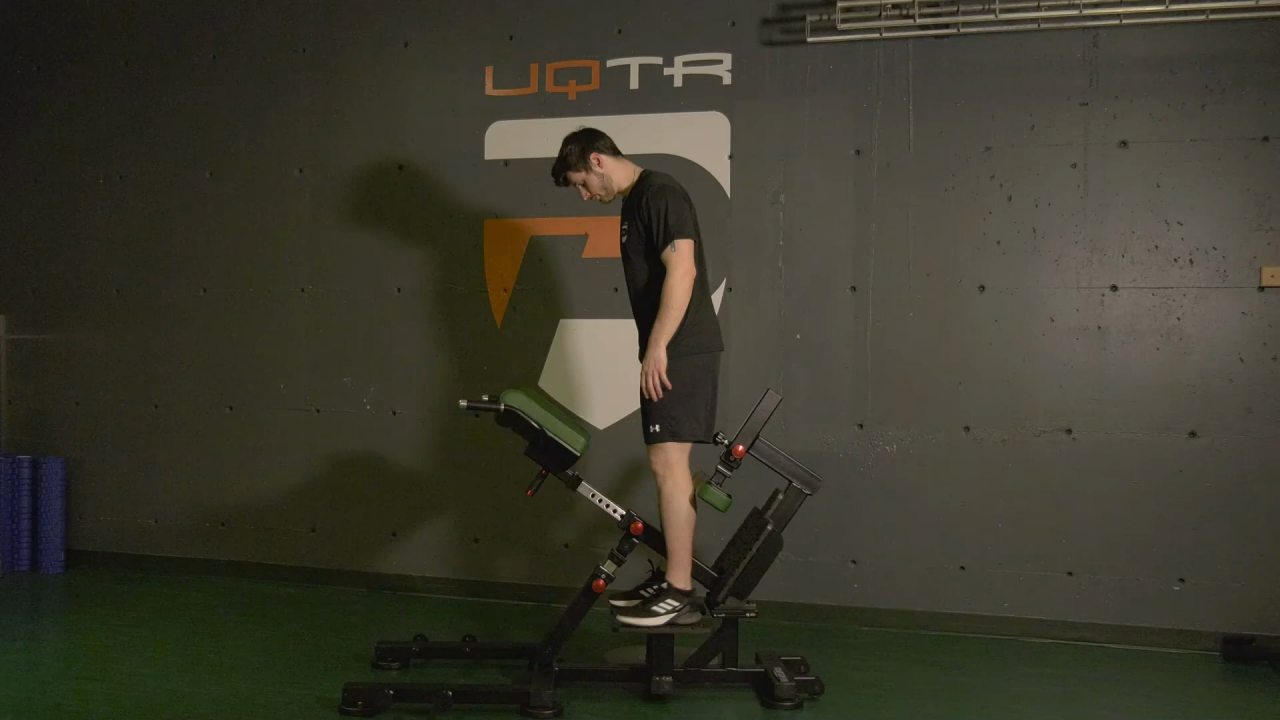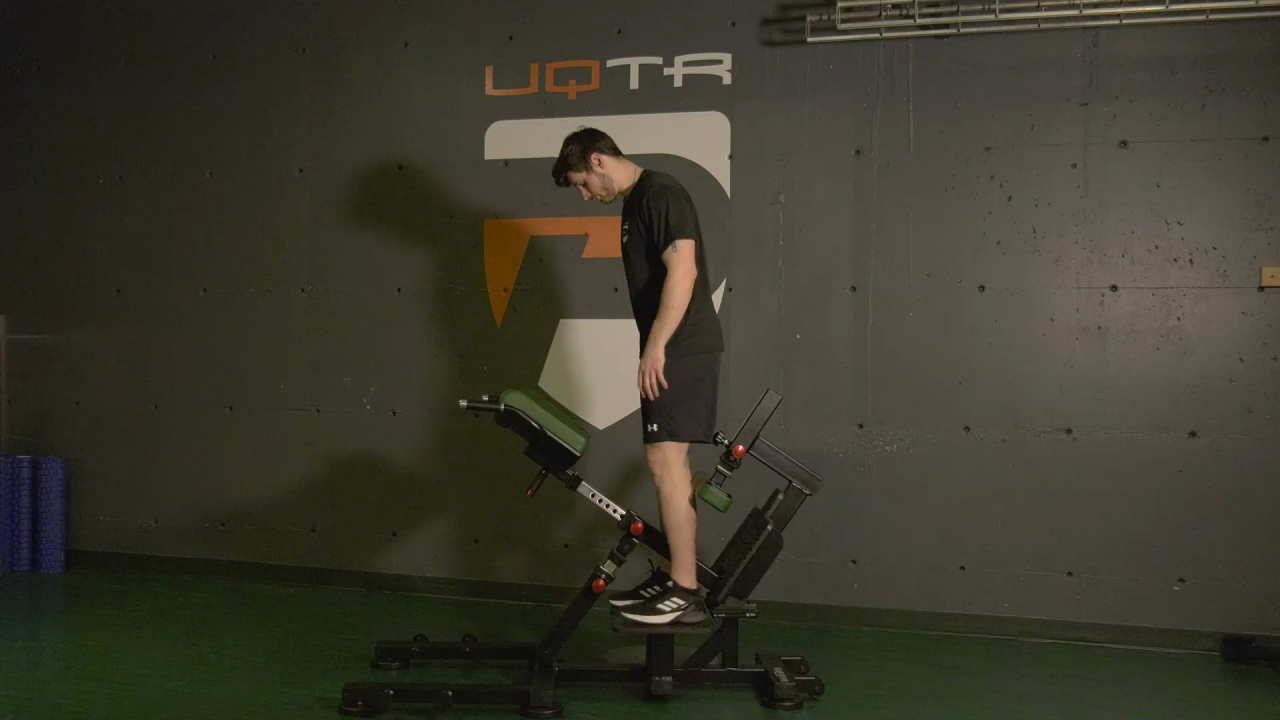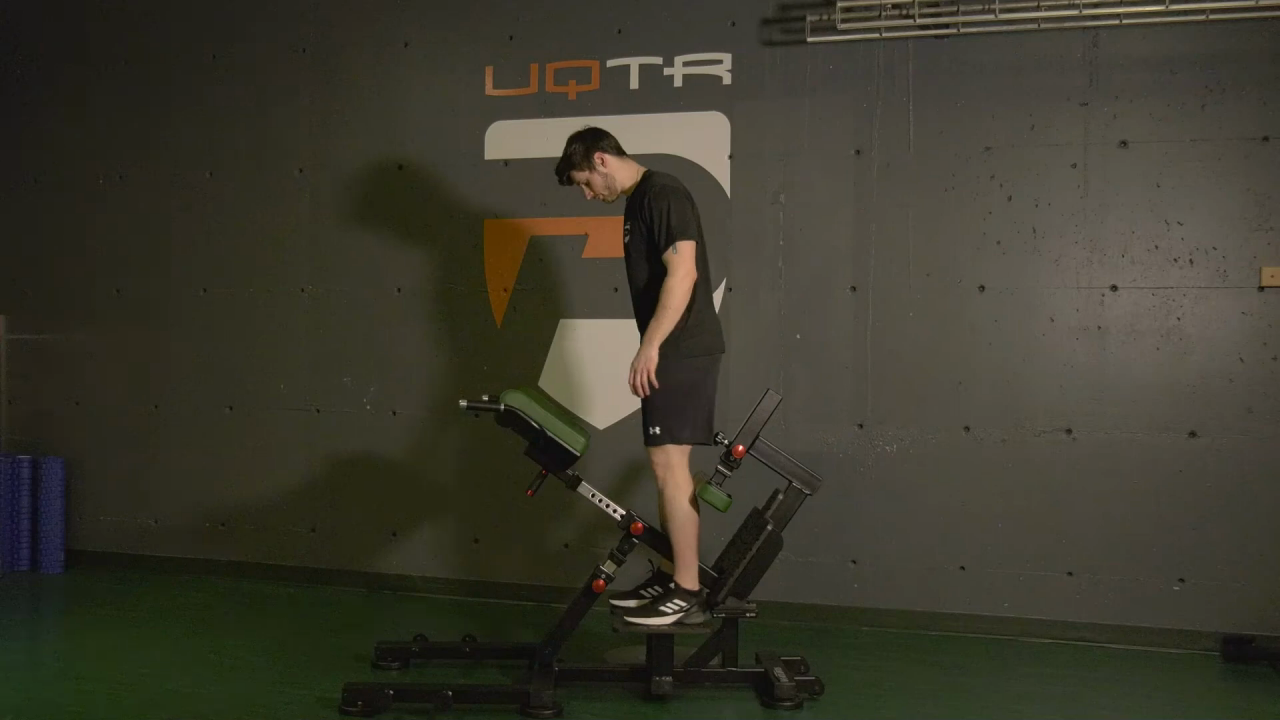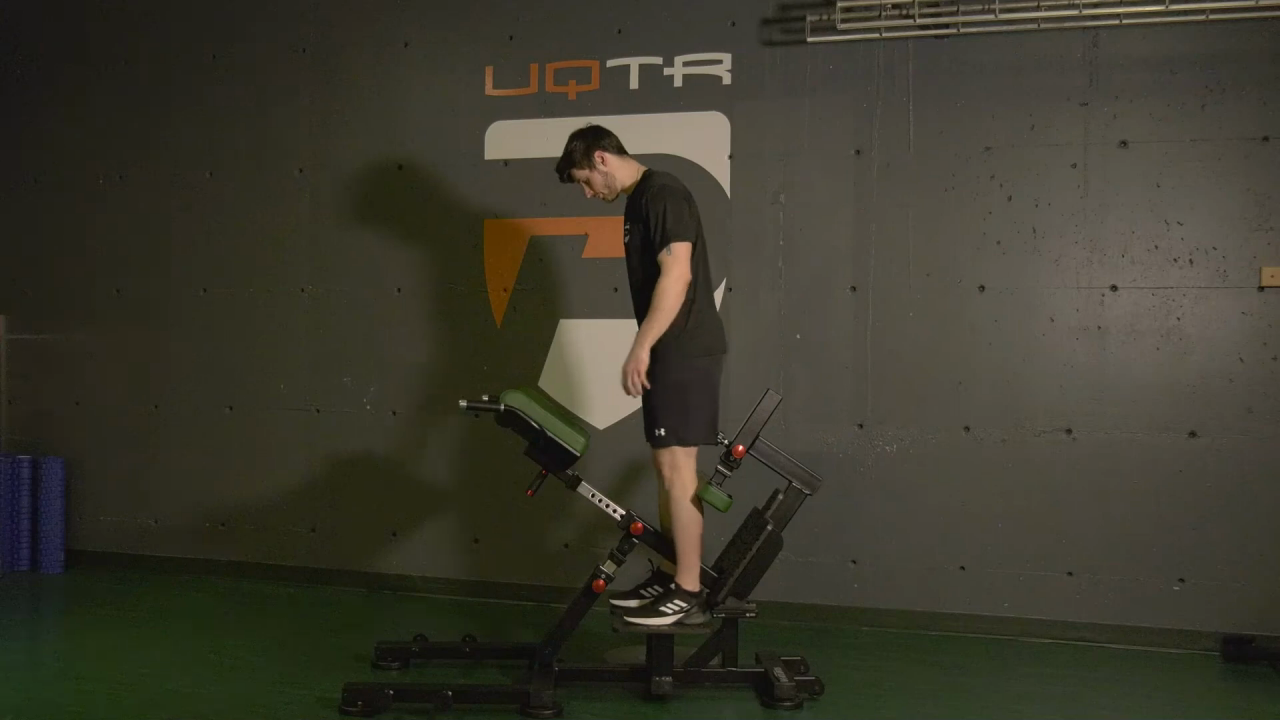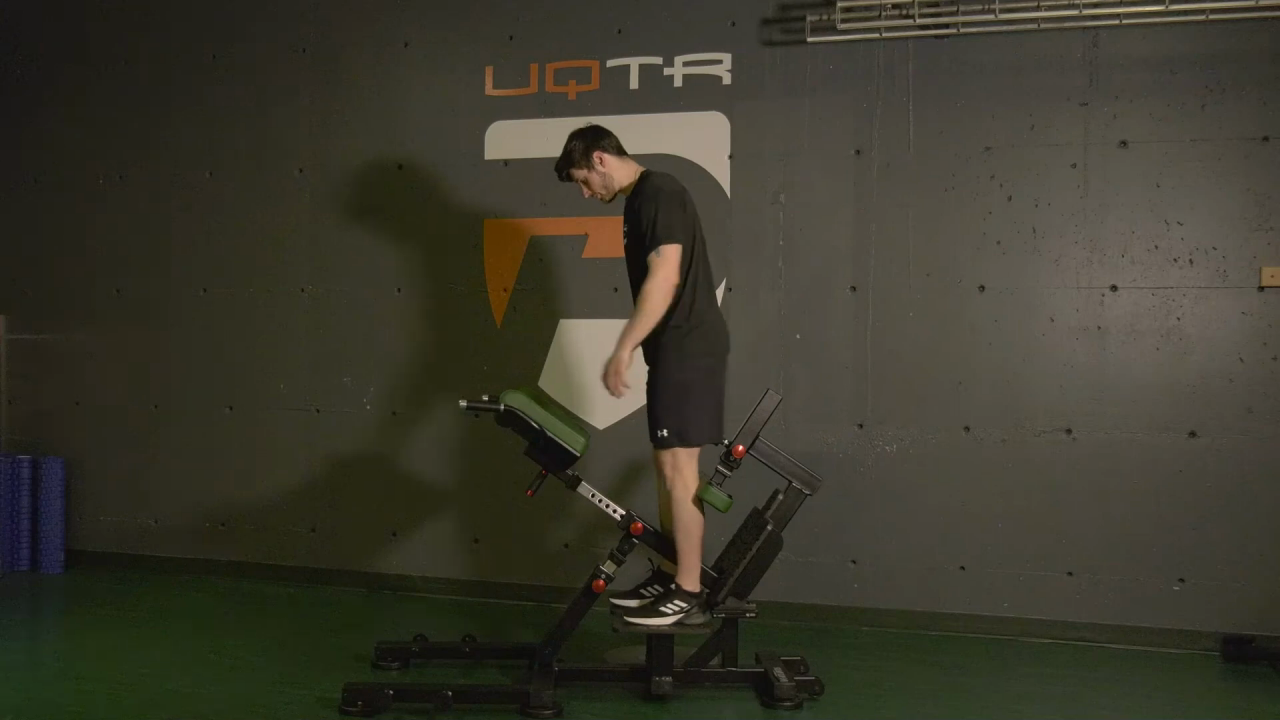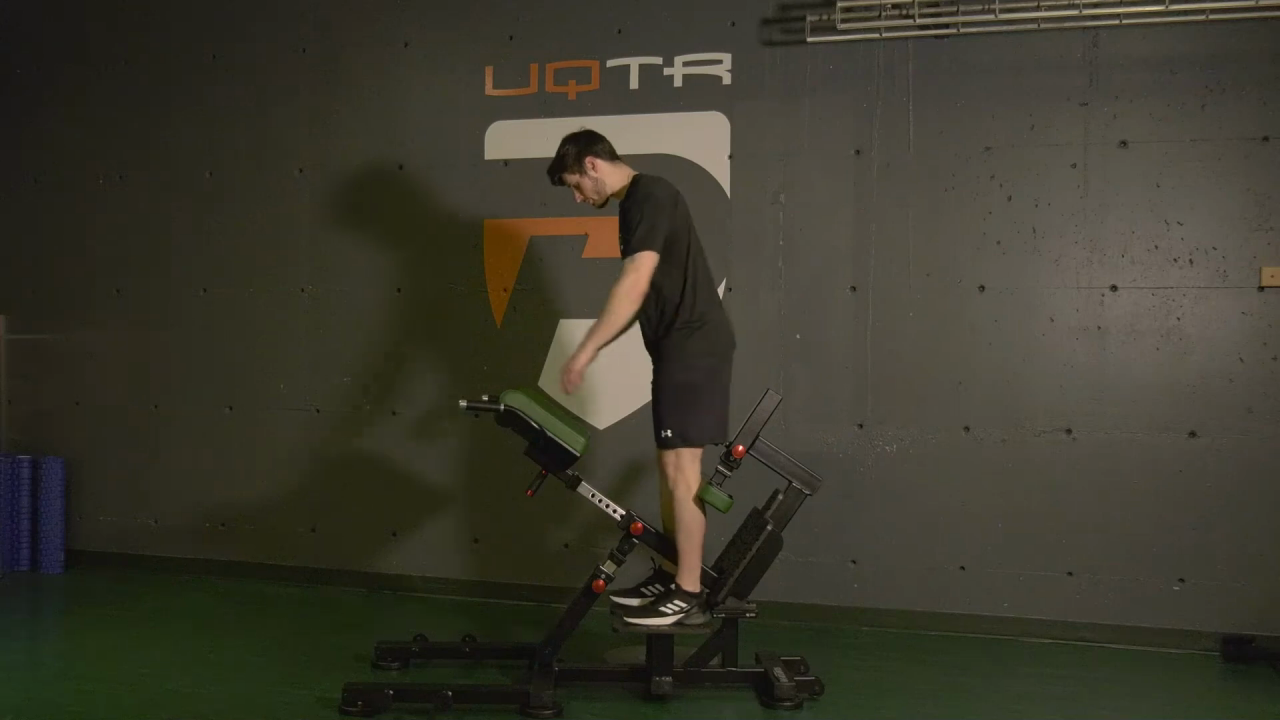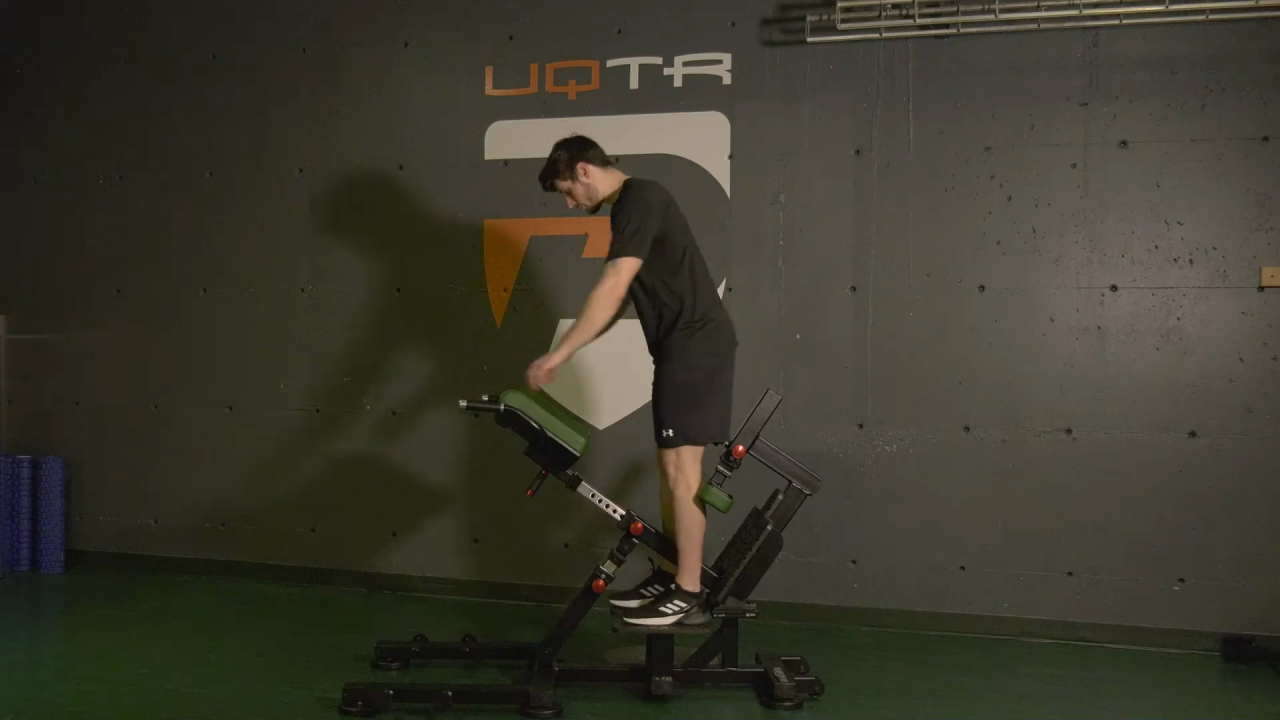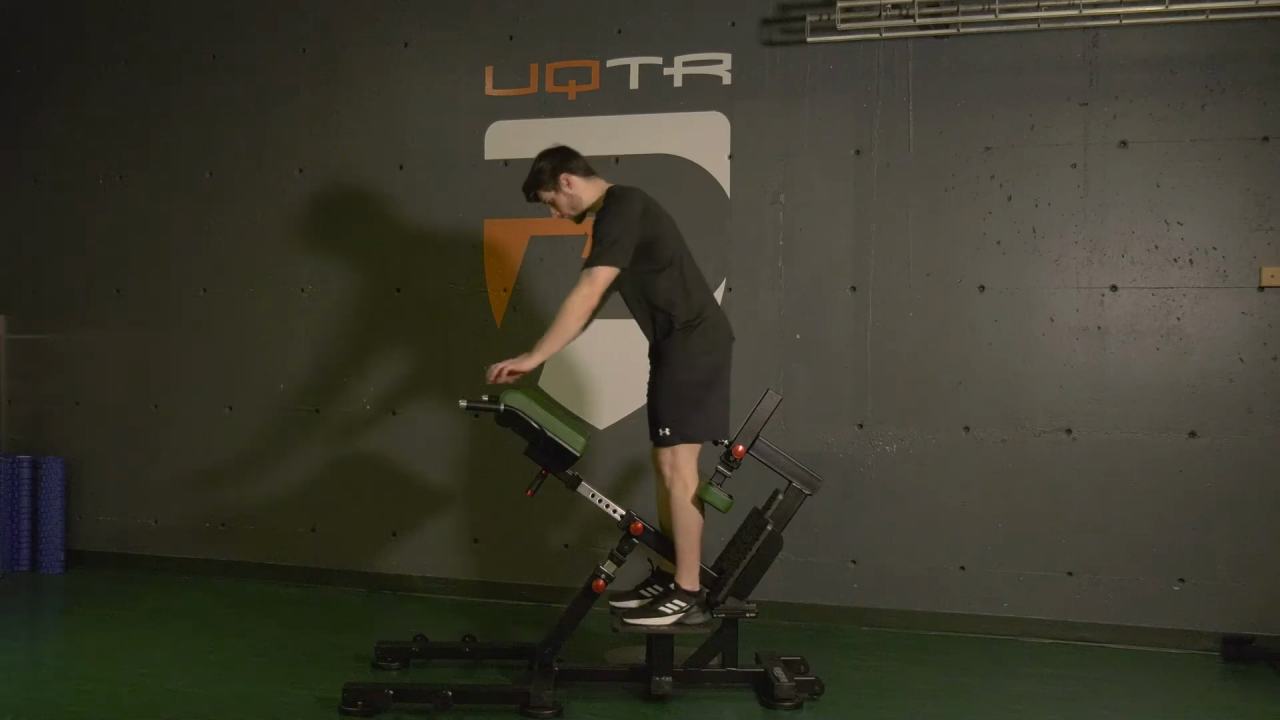
dt=0.1s
person 1, frame 1
left shoulder: (659, 193)
right shoulder: (634, 202)
left elbow: (682, 270)
left wrist: (656, 348)
left hip: (682, 350)
right hip: (668, 350)
left knee: (667, 461)
right knee: (668, 463)
left ankle: (679, 594)
right ankle: (670, 578)
person 1, frame 2
left shoulder: (660, 193)
right shoulder: (635, 202)
left elbow: (683, 271)
left wrist: (655, 347)
left hip: (682, 350)
right hip: (669, 350)
left knee: (665, 461)
right knee: (668, 462)
left ankle: (685, 591)
right ankle: (670, 576)
person 1, frame 3
left shoulder: (662, 193)
right shoulder: (639, 201)
left elbow: (682, 273)
left wrist: (648, 348)
right wrist: (652, 349)
left hip: (684, 349)
right hip: (671, 350)
left knee: (668, 463)
right knee: (665, 463)
left ankle: (688, 594)
right ankle: (669, 576)
person 1, frame 4
left shoulder: (662, 193)
right shoulder: (639, 200)
left elbow: (676, 274)
left wrist: (641, 347)
right wrist: (648, 348)
left hip: (685, 349)
right hip: (670, 350)
left knee: (674, 464)
right knee: (668, 463)
left ankle: (689, 594)
right ankle: (670, 577)
person 1, frame 5
left shoulder: (657, 193)
right shoulder: (641, 199)
left elbow: (665, 277)
left wrist: (624, 348)
right wrist: (633, 347)
left hip: (688, 347)
right hip: (676, 348)
left knee: (677, 464)
right knee: (669, 465)
left ankle: (689, 595)
right ankle: (668, 577)
person 1, frame 6
left shoulder: (648, 197)
right shoulder: (636, 201)
left elbow: (633, 285)
right elbow: (643, 289)
left wrist: (586, 351)
right wrist: (601, 345)
left hip: (693, 347)
right hip: (680, 347)
left knee: (679, 465)
right knee: (672, 465)
left ankle: (689, 595)
right ankle: (669, 576)
person 1, frame 7
left shoulder: (639, 202)
right shoulder: (631, 203)
left elbow: (612, 288)
right elbow: (618, 297)
left wrist: (559, 354)
right wrist: (566, 350)
left hip: (696, 344)
right hip: (681, 345)
left knee: (680, 466)
right knee: (673, 464)
left ankle: (688, 594)
right ankle: (669, 576)
person 1, frame 8
left shoulder: (621, 210)
right shoulder: (617, 210)
left elbow: (585, 297)
right elbow: (592, 302)
left wrist: (532, 359)
right wrist: (538, 357)
left hip: (694, 343)
right hip: (679, 343)
left knee: (677, 464)
right knee: (668, 463)
left ankle: (688, 594)
right ankle: (670, 575)
